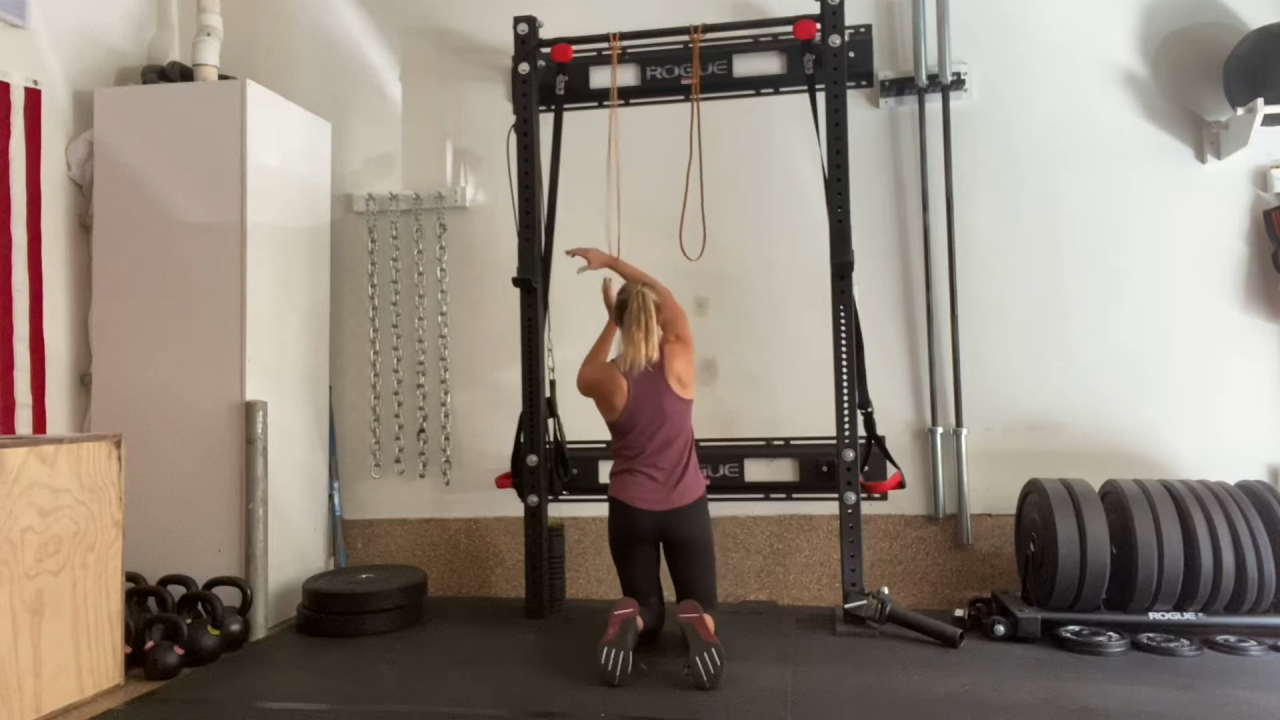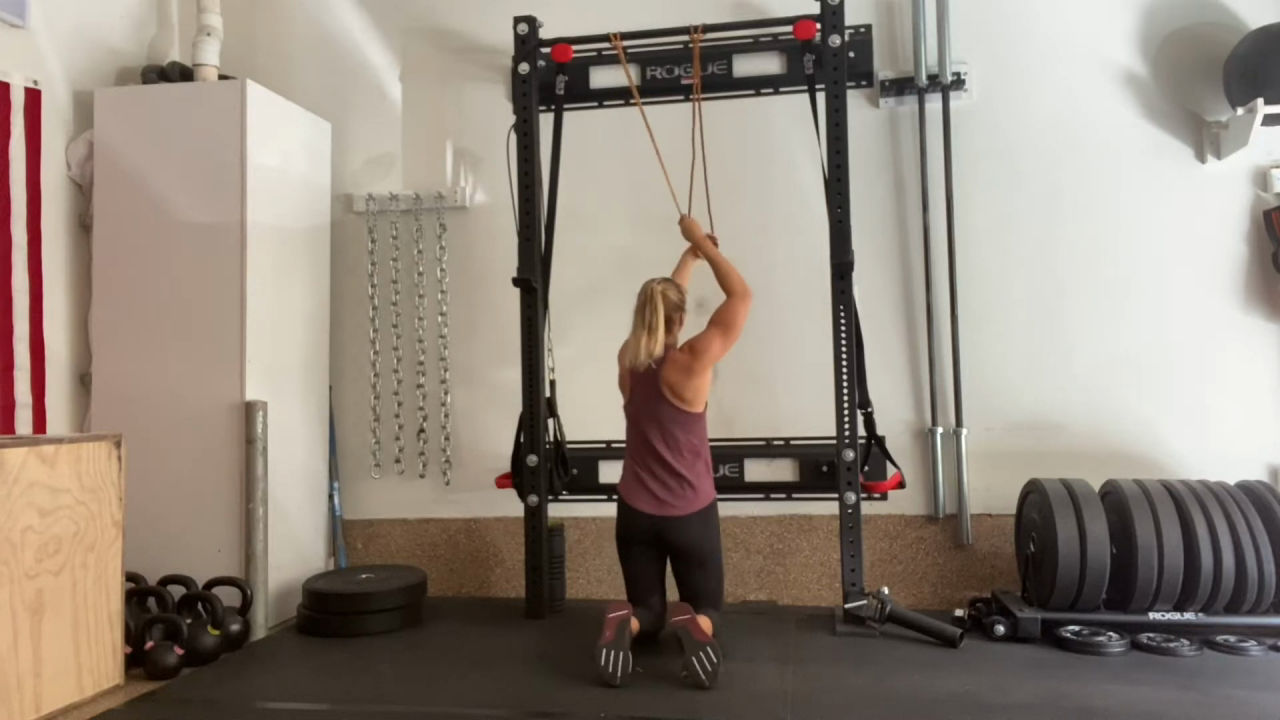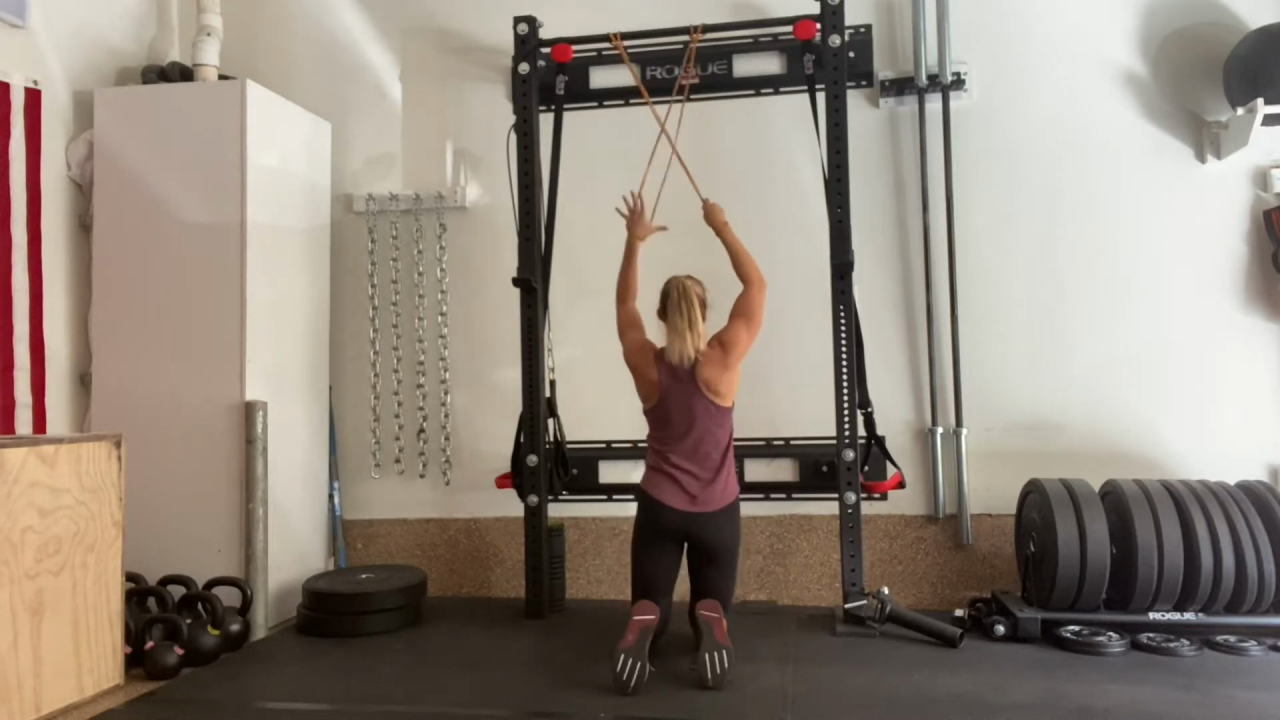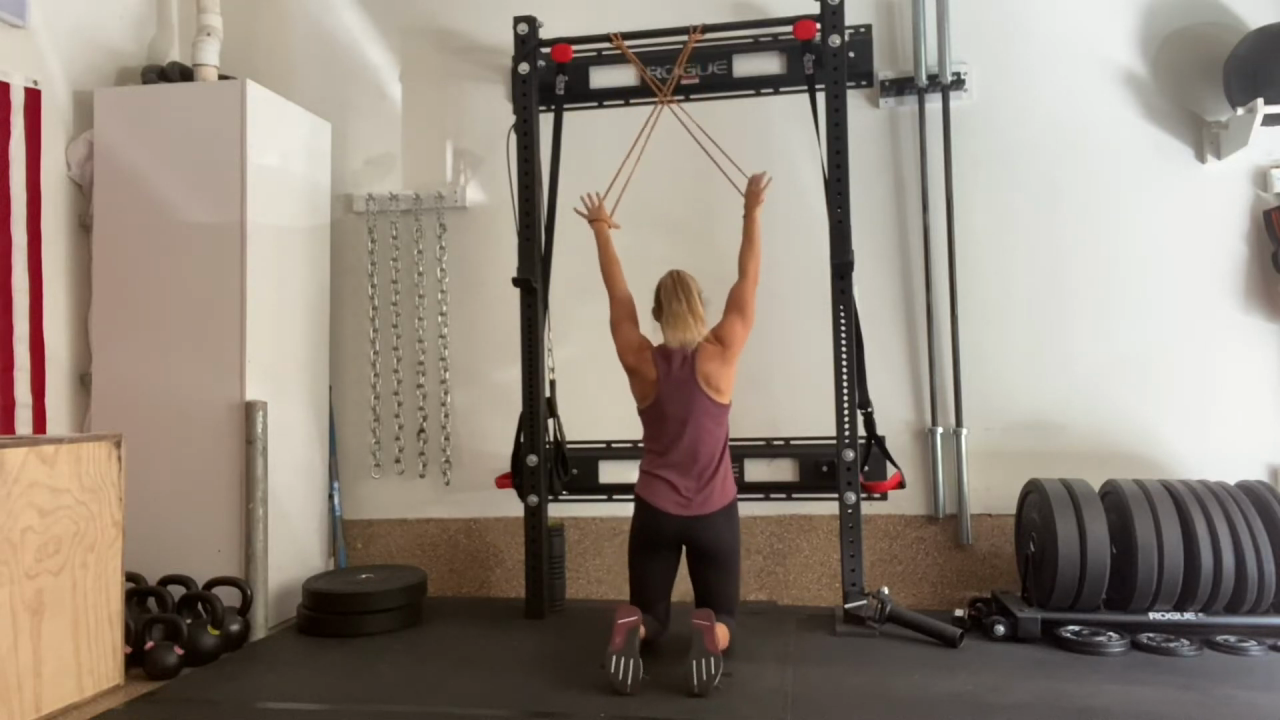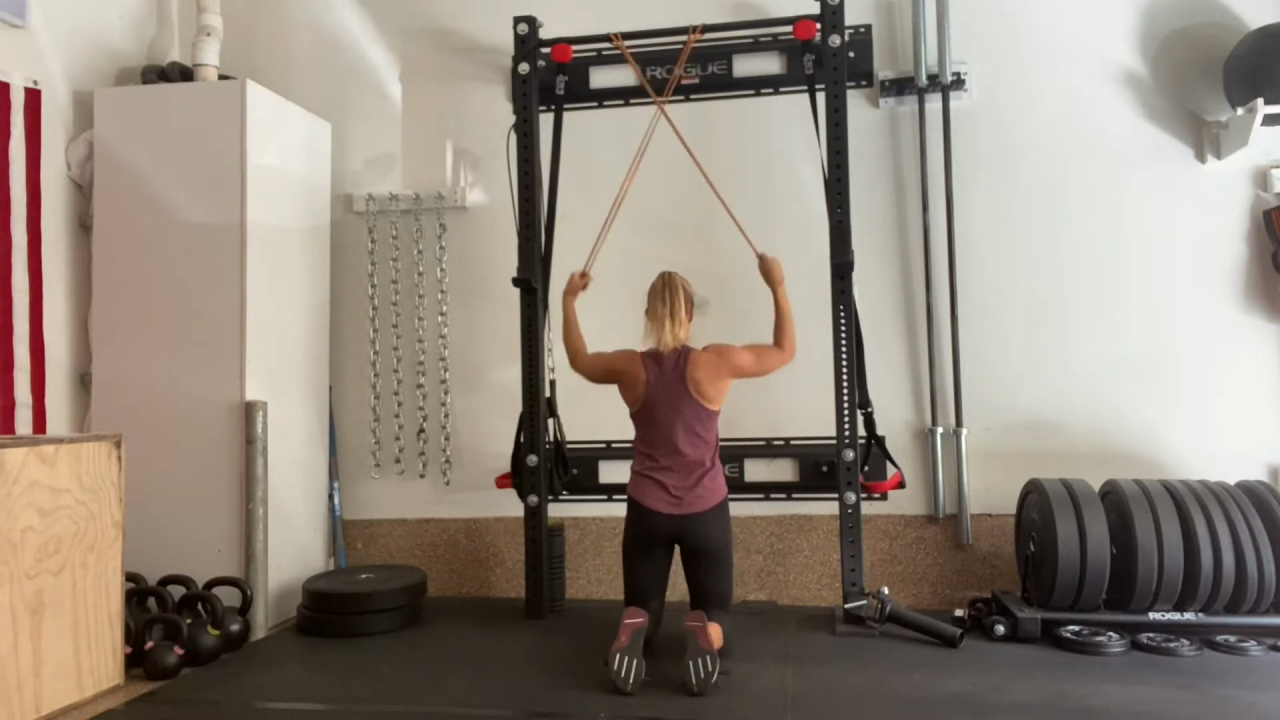
dt=1s
person 1, frame 1
left shoulder: (605, 379)
right shoulder: (679, 357)
right elbow: (665, 295)
left wrist: (612, 319)
right wrist: (613, 263)
left hip: (630, 510)
right hip: (686, 507)
left knee: (647, 608)
right knee: (702, 603)
left ankle: (629, 620)
right ankle: (695, 622)
person 1, frame 2
left shoulder: (627, 361)
right shoulder: (691, 364)
left elbow: (663, 297)
right elbow: (740, 296)
left wrist: (693, 253)
right wrist: (700, 243)
left hip: (636, 511)
right hip: (692, 513)
left knee: (648, 613)
right knee: (706, 608)
left ankle: (624, 624)
right ankle: (693, 623)
person 1, frame 3
left shoulder: (644, 363)
right shoulder: (722, 360)
left elbow: (625, 302)
right elbow: (756, 285)
left wrist: (634, 239)
right wrist: (720, 227)
left hip: (659, 507)
right hip: (717, 509)
left knee: (649, 603)
right knee: (712, 605)
left ankle: (645, 620)
right ankle: (709, 621)
person 1, frame 4
left shoulder: (640, 362)
right shoulder: (719, 358)
left elbow: (617, 292)
right elbow: (748, 281)
left wrist: (601, 229)
right wrist: (752, 211)
left hip: (655, 511)
right hip: (713, 512)
left knee: (648, 613)
right knee: (721, 614)
left ankle: (631, 632)
right ankle: (709, 636)
person 1, frame 5
left shoulder: (628, 367)
right shoulder: (715, 362)
left elbow: (579, 360)
right elbow: (784, 352)
left wrist: (569, 301)
right wrist: (778, 288)
left hip: (647, 510)
right hip: (705, 510)
left knee: (642, 606)
right knee: (713, 610)
left ankle: (632, 631)
right ankle: (704, 633)
